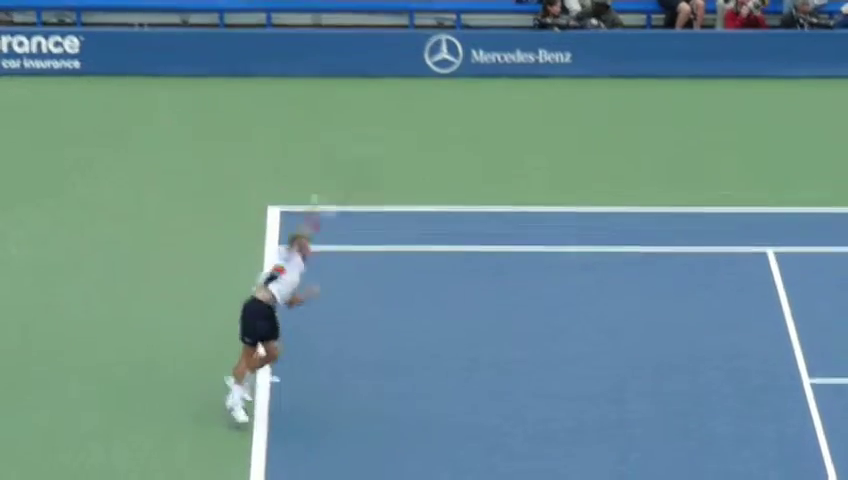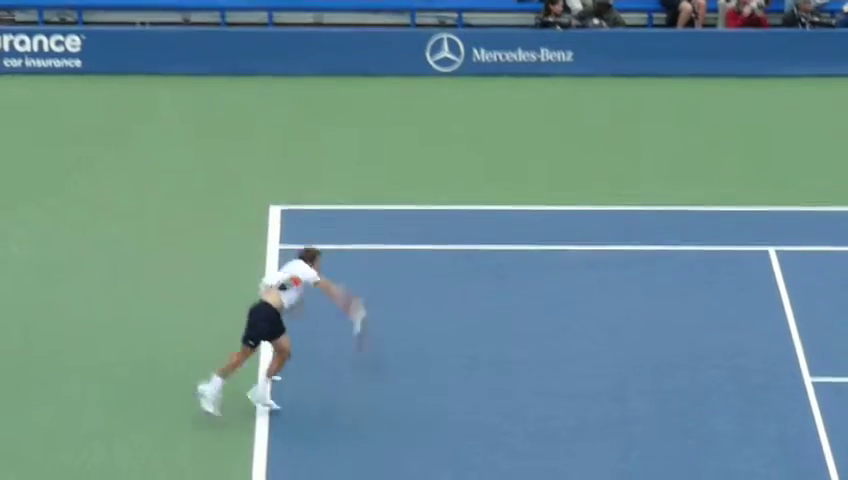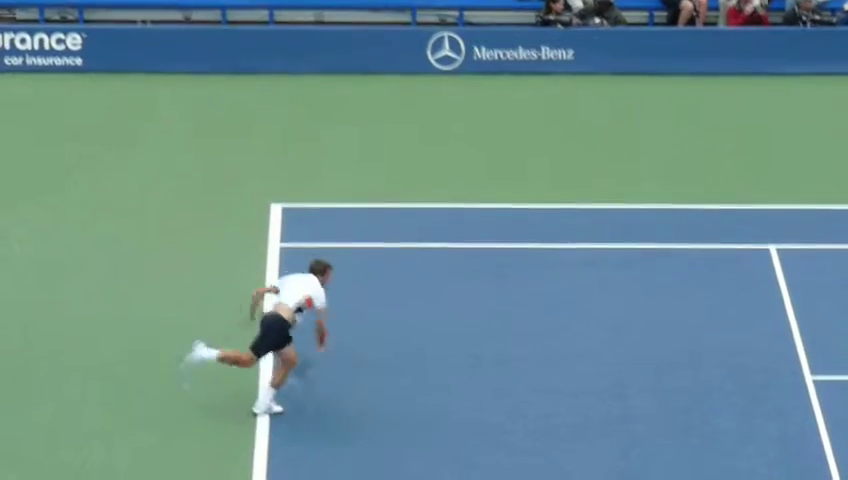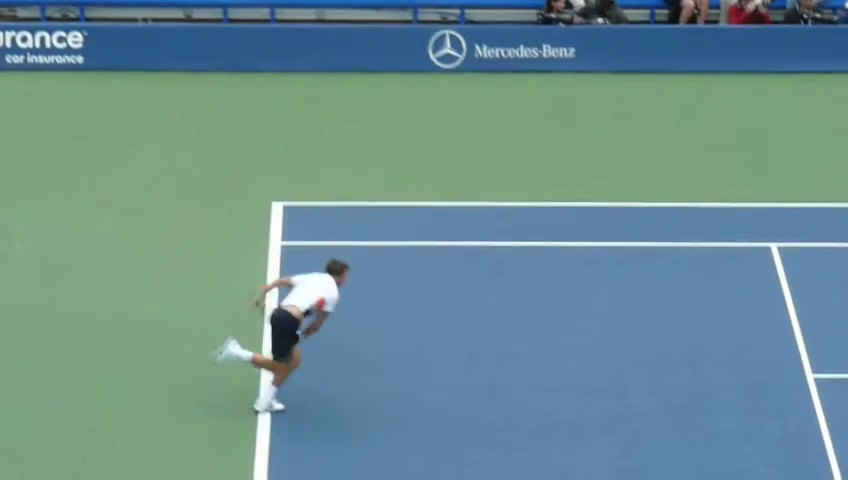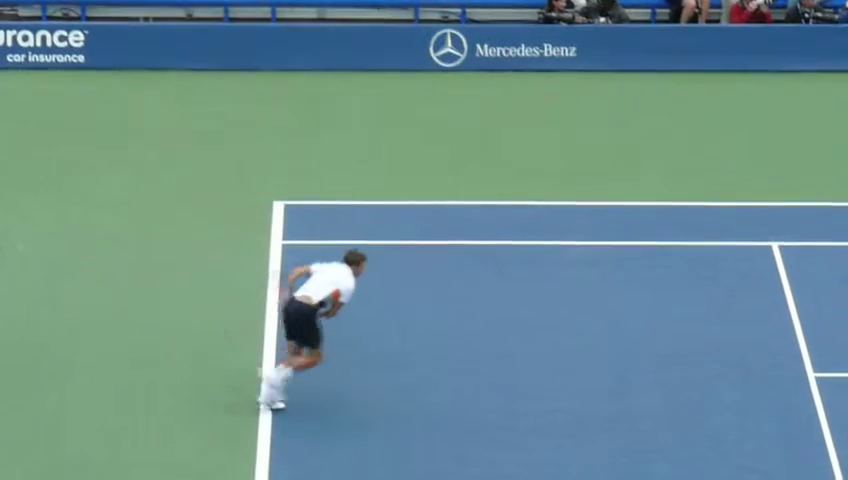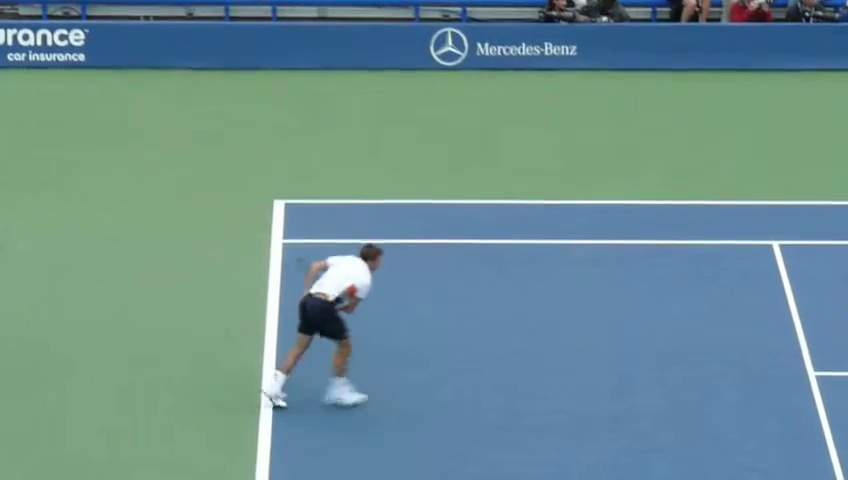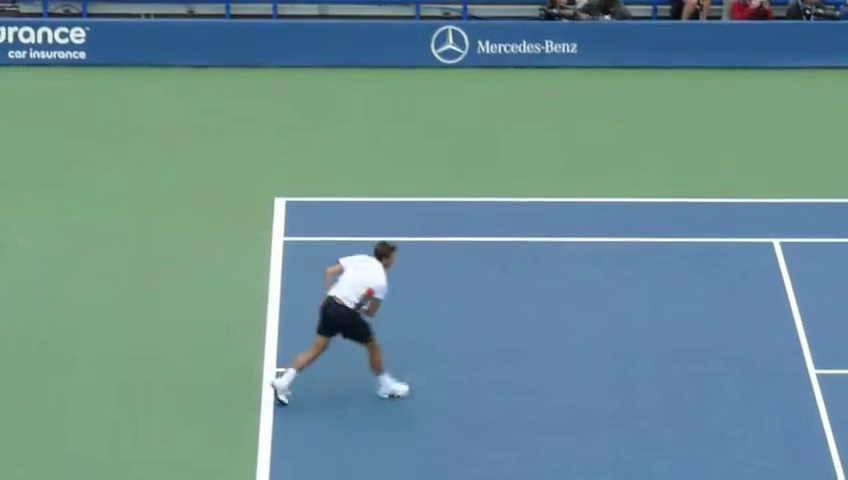
dt=0.1s
person 1, frame 1
left shoulder: (297, 266)
right shoulder: (289, 256)
left elbow: (290, 302)
right elbow: (297, 242)
left wrist: (307, 295)
left hip: (267, 311)
right hip: (257, 308)
left knee: (273, 354)
right knee: (248, 354)
left ankle: (236, 380)
right ankle: (234, 400)
person 1, frame 2
left shoulder: (294, 269)
right shoulder: (304, 270)
left elbow: (265, 283)
right elbow: (326, 287)
right wrist: (347, 304)
left hip: (271, 313)
right hip: (264, 312)
left knee: (285, 350)
right knee: (244, 354)
left ankle: (261, 392)
right ankle: (211, 389)
person 1, frame 3
left shoulder: (293, 279)
right shoulder: (318, 291)
left elbow: (260, 291)
right elbow: (321, 323)
left wrist: (254, 309)
right wrist: (321, 344)
left hip: (275, 321)
right hip: (278, 324)
left knee: (291, 361)
right knee: (247, 360)
left ankle: (264, 403)
right ankle: (204, 353)
person 1, frame 4
left shoulder: (312, 277)
right shoulder: (332, 292)
left elbow: (280, 281)
right elbow: (318, 323)
left wrist: (262, 295)
right wrist: (303, 334)
left hip: (280, 314)
right hip: (286, 320)
left knee: (294, 360)
right knee: (277, 367)
left ankle: (265, 400)
right ankle: (236, 351)
person 1, frame 5
left shoulder: (327, 266)
right shoulder: (349, 283)
left elbow: (298, 271)
right elbow: (333, 312)
left wrist: (287, 291)
left hip: (292, 305)
right hip: (305, 311)
left knee: (295, 353)
right knee: (314, 358)
left ankle: (269, 394)
right ankle: (277, 375)
person 1, frame 6
left shoulder: (343, 260)
right shoulder: (365, 279)
left elbow: (315, 266)
right elbow: (350, 308)
left wrist: (308, 289)
left hip: (308, 301)
right hip: (324, 308)
left knee: (300, 347)
right knee: (345, 346)
left ankle: (274, 388)
right ankle: (339, 392)
person 1, frame 7
left shoulder: (357, 259)
right shoulder: (380, 280)
left elbow: (330, 271)
right elbow: (372, 310)
left wrist: (330, 292)
right wrist: (364, 308)
left hip: (329, 306)
right hip: (346, 313)
left knee: (317, 349)
right knee: (373, 346)
left ankle: (283, 382)
right ankle: (386, 387)
